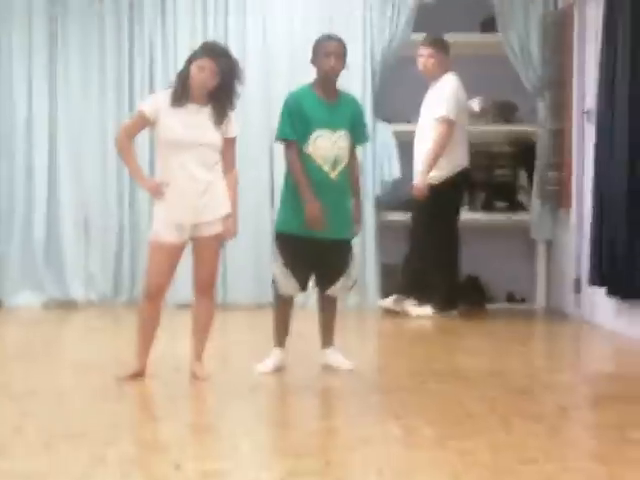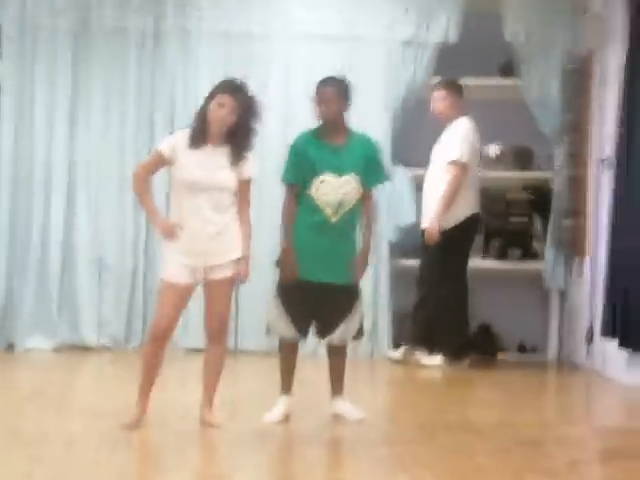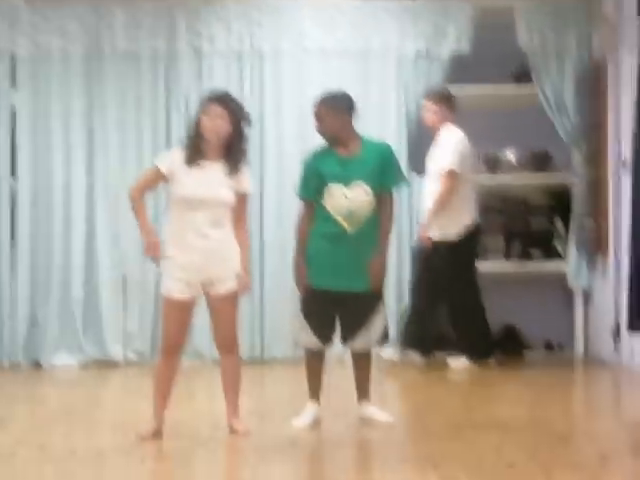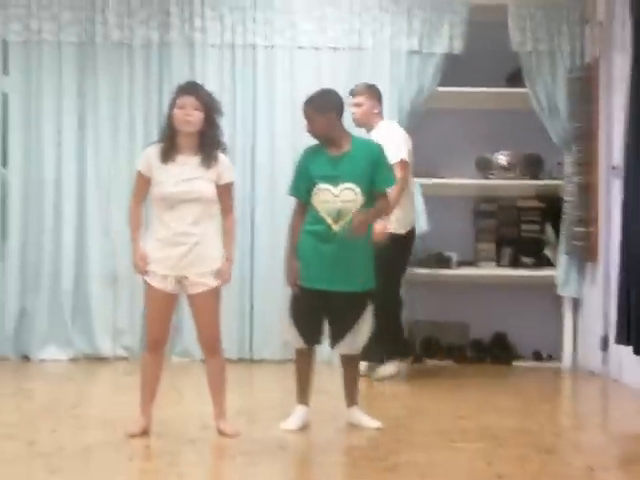
dt=0.5s
person 1, frame 1
left shoulder: (223, 115)
right shoulder: (161, 103)
left elbow: (229, 168)
right elbow: (123, 138)
left wrist: (232, 213)
right wrist: (142, 179)
left hip: (211, 210)
right hip: (171, 210)
left knee: (205, 288)
right knee: (153, 289)
left ankle: (197, 360)
right ankle: (141, 362)
person 1, frame 2
left shoulder: (240, 157)
right shoulder: (179, 143)
left elbow: (243, 210)
right elbow: (140, 177)
left wrist: (245, 255)
right wrist: (156, 220)
left hip: (223, 253)
right hip: (183, 251)
left knee: (217, 334)
right knee: (160, 331)
left ankle: (207, 407)
right ankle: (140, 407)
person 1, frame 3
left shoulder: (237, 171)
right shoulder: (176, 160)
left elbow: (240, 224)
right elbow: (136, 193)
left wrist: (244, 267)
right wrist: (148, 235)
left hip: (222, 266)
right hip: (180, 265)
left knee: (228, 345)
right knee: (171, 347)
left ankle: (233, 416)
right ankle: (157, 419)
person 1, frame 4
left shoulder: (218, 162)
right shoulder: (153, 157)
left elbow: (227, 214)
right elbow: (136, 204)
left wrist: (228, 257)
right wrist: (136, 245)
left hip: (203, 262)
right hip: (160, 260)
left knee: (211, 343)
right knee: (154, 342)
left ankle: (220, 416)
right ankle: (145, 416)
person 2, frame 1
left shoulder: (352, 105)
right shoulder: (296, 101)
left elbow: (352, 157)
right elbow: (291, 154)
left wrist: (356, 202)
right wrist: (308, 200)
left hip: (338, 213)
right hip: (299, 214)
left knee: (331, 284)
right knee: (286, 284)
left ankle: (329, 349)
right ankle: (278, 350)
person 2, frame 2
left shoulder: (365, 147)
right shoulder: (303, 145)
left elbow: (367, 200)
right elbow: (291, 199)
left wrist: (366, 246)
right wrist: (286, 248)
left hip: (341, 258)
right hip: (303, 256)
left knee: (338, 332)
right knee: (290, 330)
left ankle: (338, 398)
right ankle: (284, 398)
person 2, frame 3
left shoulder: (380, 153)
right shoulder: (316, 160)
left elbow: (386, 206)
right elbow: (307, 212)
left wrist: (380, 255)
right wrist: (300, 259)
left hip: (362, 264)
right hip: (321, 266)
left knee: (362, 338)
right knee: (314, 338)
left ankle: (364, 402)
right ankle: (313, 404)
person 2, frame 4
left shoulder: (370, 152)
right shoulder: (309, 158)
left elbow: (386, 202)
right elbow: (299, 210)
left wrist: (369, 214)
right wrist: (291, 256)
left hip: (354, 267)
right hip: (311, 266)
left knee: (351, 342)
right knee: (304, 339)
left ankle: (353, 407)
right ankle: (302, 407)
person 3, frame 1
left shoulder: (448, 85)
right shoulder: (438, 87)
left elbow: (444, 132)
left wrist: (424, 175)
left hip: (442, 178)
right hip: (435, 177)
left knee: (437, 239)
right knee: (422, 237)
left ankle: (442, 301)
right ankle: (410, 294)
person 3, frame 2
left shoulder: (462, 129)
right shoulder: (451, 130)
left elbow: (457, 175)
left wrist: (437, 219)
left hip: (452, 223)
right hip: (442, 223)
left knee: (447, 286)
right knee: (431, 286)
left ankle: (451, 349)
right ankle: (420, 344)
person 3, frame 3
left shoulder: (452, 138)
right shoulder: (444, 139)
left elbow: (448, 184)
left wrist: (427, 223)
right wrist: (429, 225)
left hip: (453, 232)
right hip: (441, 231)
left knee: (460, 293)
right knee: (426, 289)
left ankle: (478, 351)
right ankle: (415, 344)
person 3, frame 4
left shoulder: (391, 133)
right shoulder: (367, 140)
left elbow: (400, 178)
left wrist: (383, 217)
left hip: (393, 229)
right hip: (372, 229)
left knee: (383, 293)
right knee: (374, 294)
left ankle: (395, 354)
right ankle: (375, 356)
